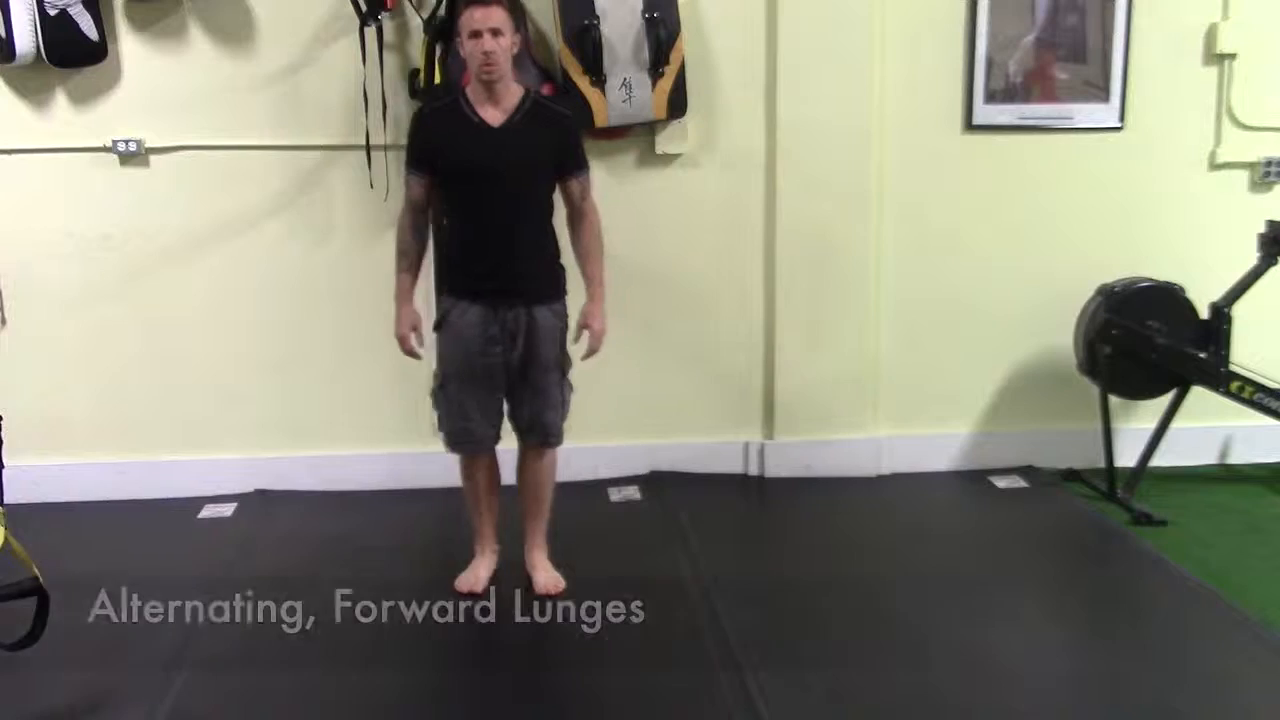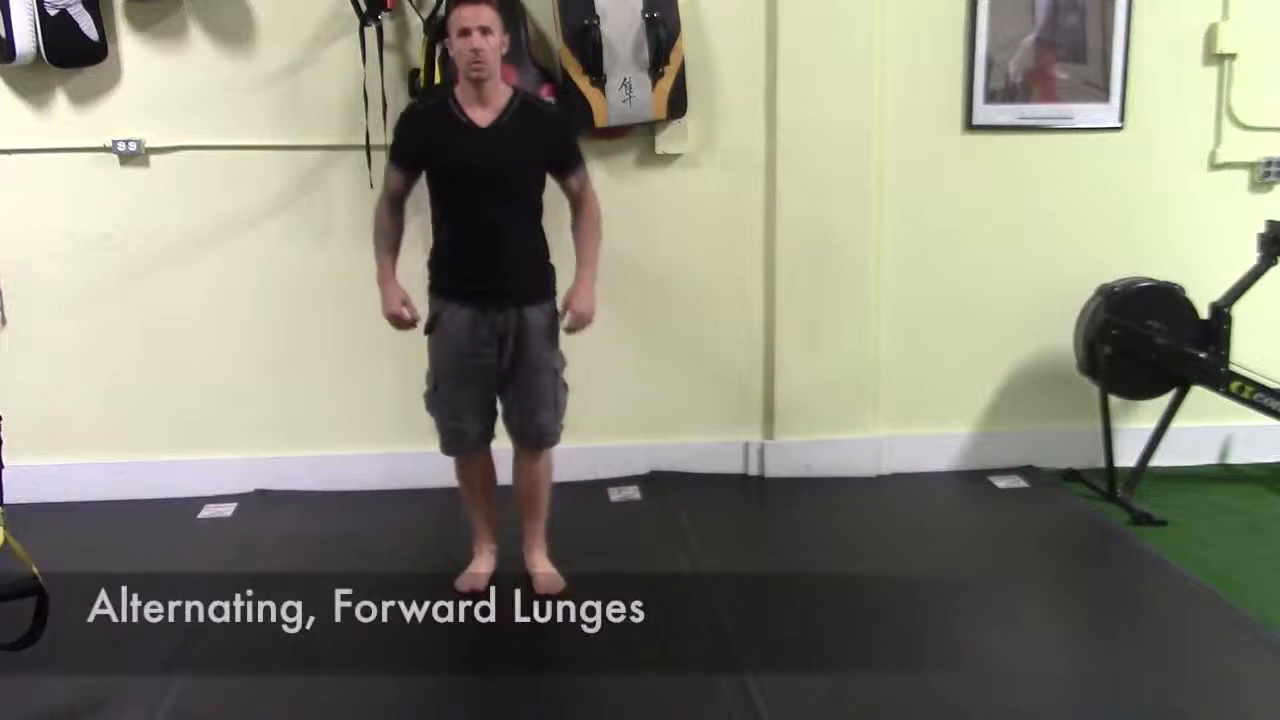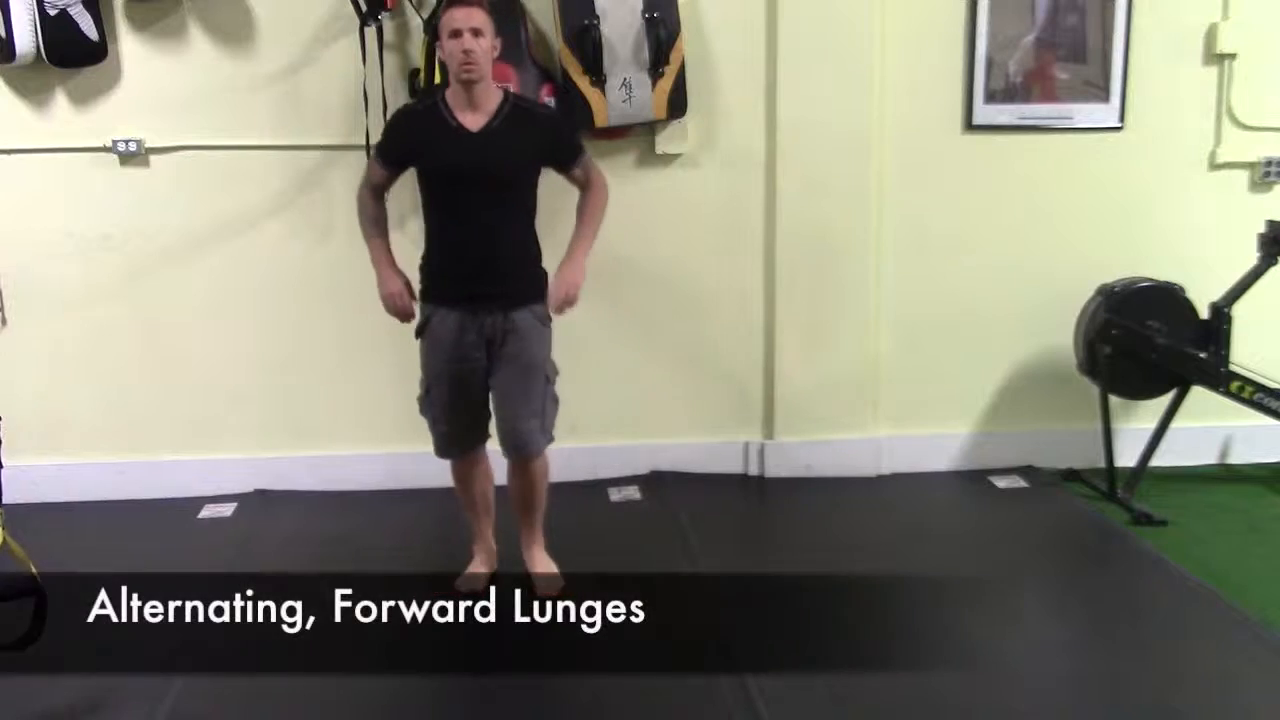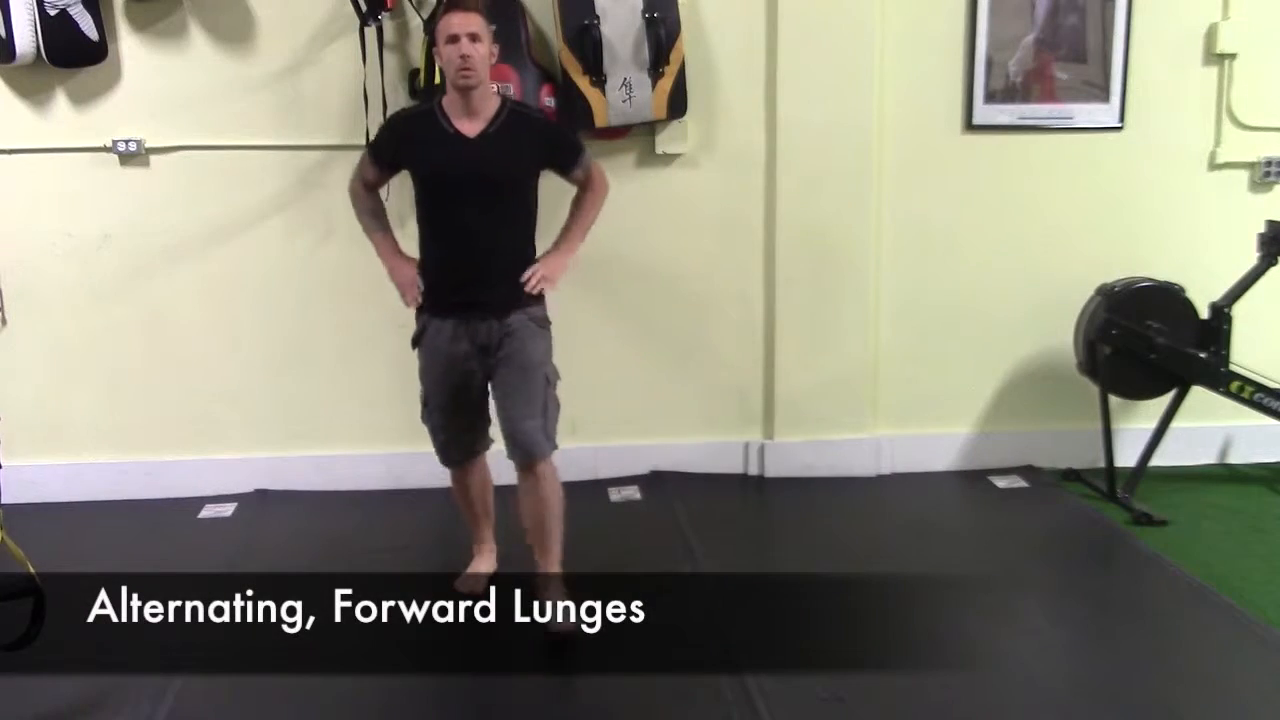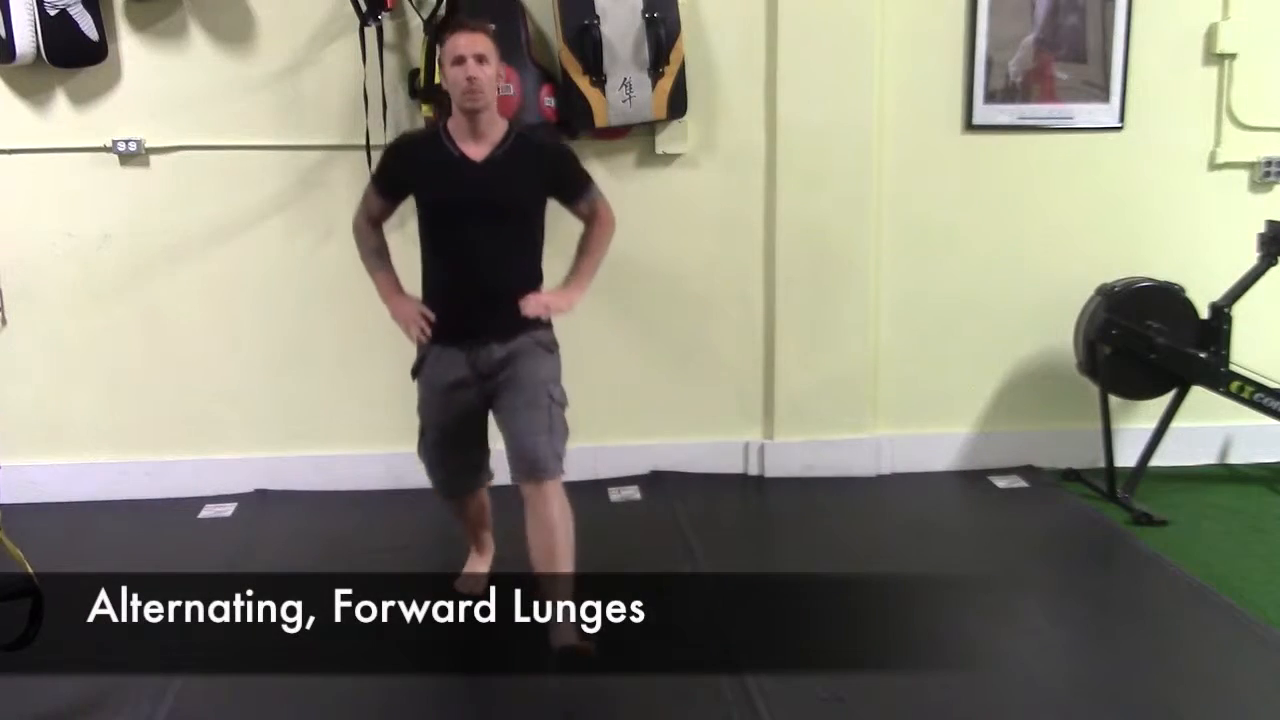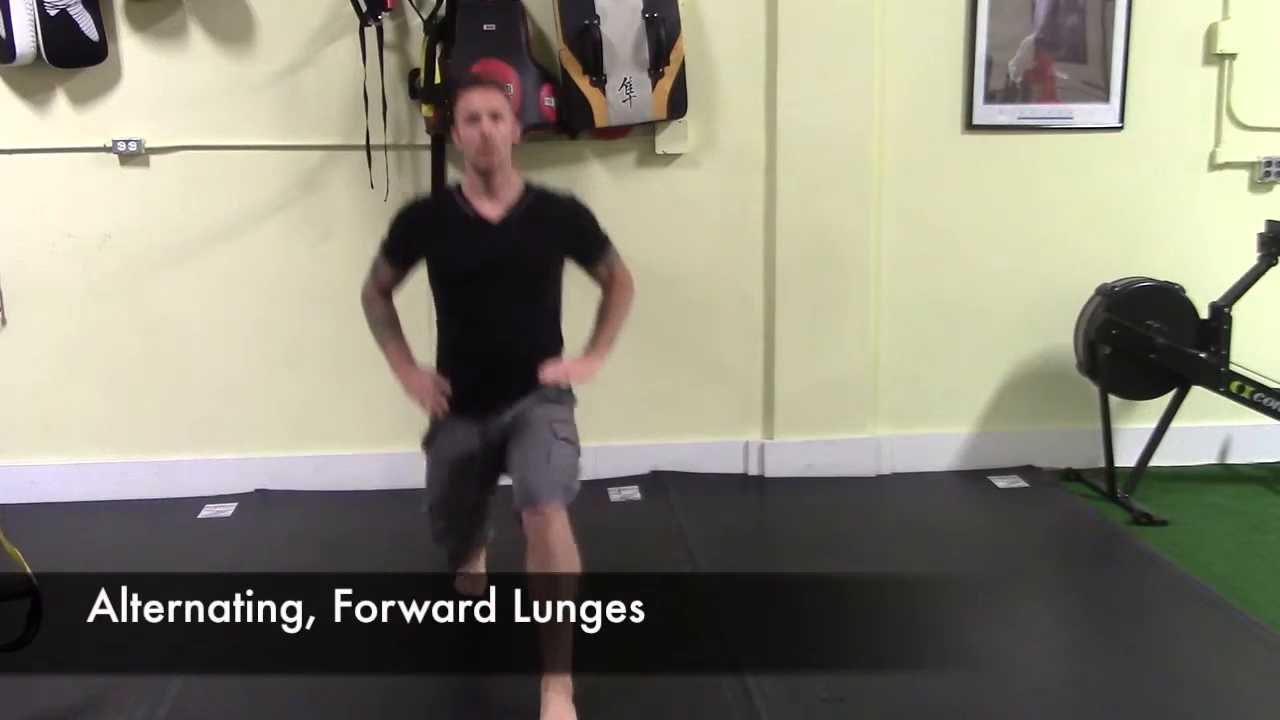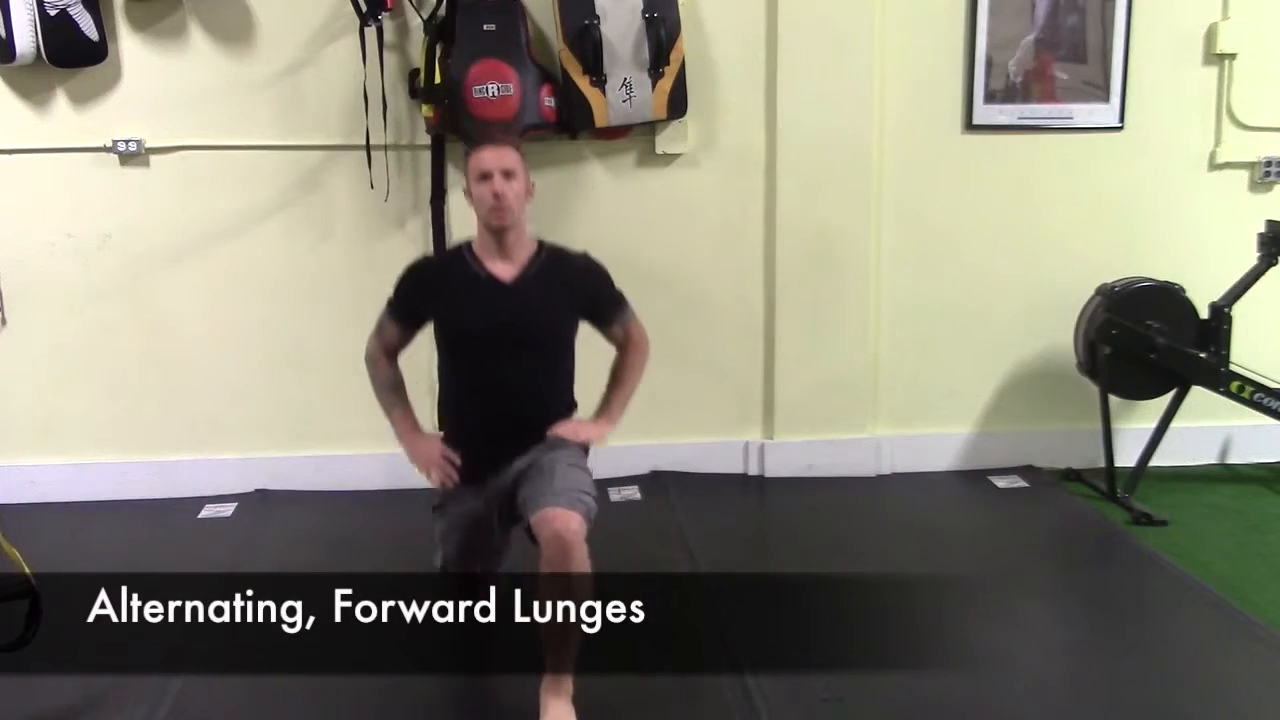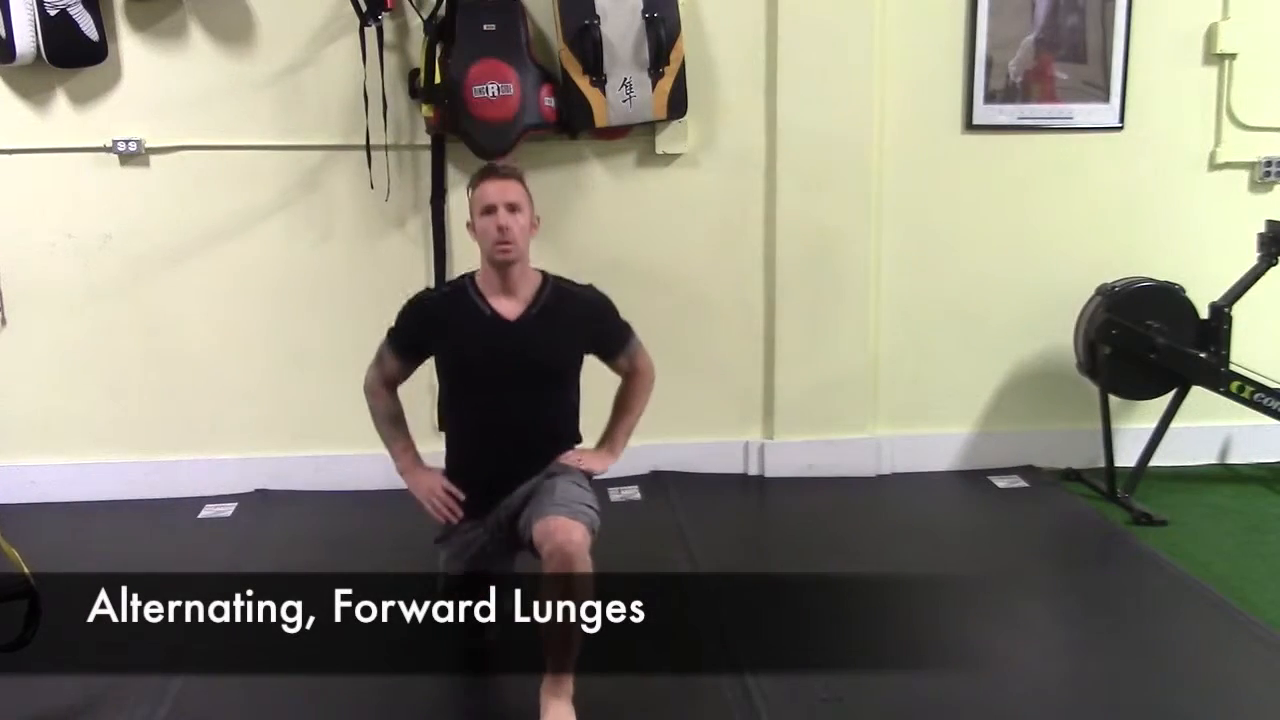
dt=0.2s
person 1, frame 1
left shoulder: (554, 122)
right shoulder: (434, 122)
left elbow: (581, 211)
right elbow: (414, 213)
left wrist: (595, 297)
right wrist: (403, 299)
left hip: (540, 302)
right hip: (465, 304)
left knee: (540, 433)
right knee: (470, 437)
left ankle: (536, 551)
right ankle: (484, 549)
person 1, frame 2
left shoulder: (545, 120)
right shoulder: (422, 121)
left elbow: (583, 200)
right elbow: (391, 201)
left wrist: (586, 280)
right wrist: (387, 279)
left hip: (531, 303)
right hip: (456, 305)
left knee: (535, 434)
right knee: (464, 438)
left ankle: (536, 549)
right ankle: (484, 548)
person 1, frame 3
left shoulder: (537, 122)
right shoulder: (413, 124)
left elbow: (593, 183)
right elbow: (371, 190)
left wrist: (576, 261)
right wrist: (384, 268)
left hip: (522, 307)
right hip: (446, 310)
left knee: (526, 441)
right knee: (461, 442)
left ankle: (535, 547)
right ankle: (483, 549)
person 1, frame 4
left shoulder: (533, 128)
right shoulder: (410, 129)
left elbow: (594, 181)
right elbow: (362, 184)
left wrist: (562, 252)
right wrist: (392, 257)
left hip: (518, 314)
right hip: (443, 319)
left knee: (532, 450)
right knee: (460, 450)
left ankle: (551, 577)
right ankle: (484, 549)
person 1, frame 5
left shoulder: (541, 153)
right shoulder: (413, 154)
left elbow: (601, 218)
right elbow: (366, 221)
left wrist: (570, 290)
right wrist: (394, 297)
left hip: (522, 341)
right hip: (446, 345)
left knee: (540, 475)
right knee: (456, 481)
left ankle: (561, 623)
right ankle: (481, 548)
person 1, frame 6
left shoulder: (559, 213)
right shoulder: (426, 217)
left elbow: (618, 281)
right elbow: (376, 291)
left wrist: (590, 358)
right wrist: (405, 368)
left hip: (536, 399)
right hip: (461, 408)
left knee: (546, 512)
right knee: (454, 540)
right ankle: (475, 557)
person 1, frame 7
left shoulder: (574, 273)
right shoulder: (433, 277)
left elbow: (634, 340)
right elbow: (379, 352)
left wrist: (604, 419)
right wrist: (411, 436)
left hip: (546, 449)
right hip: (470, 466)
left knee: (562, 531)
right ankle: (479, 577)
person 1, frame 8
left shoulder: (580, 306)
right shoulder: (435, 310)
left elbow: (640, 370)
right elbow: (378, 383)
left wrist: (609, 450)
right wrist: (411, 470)
left hip: (552, 474)
right hip: (472, 495)
left knee: (566, 542)
